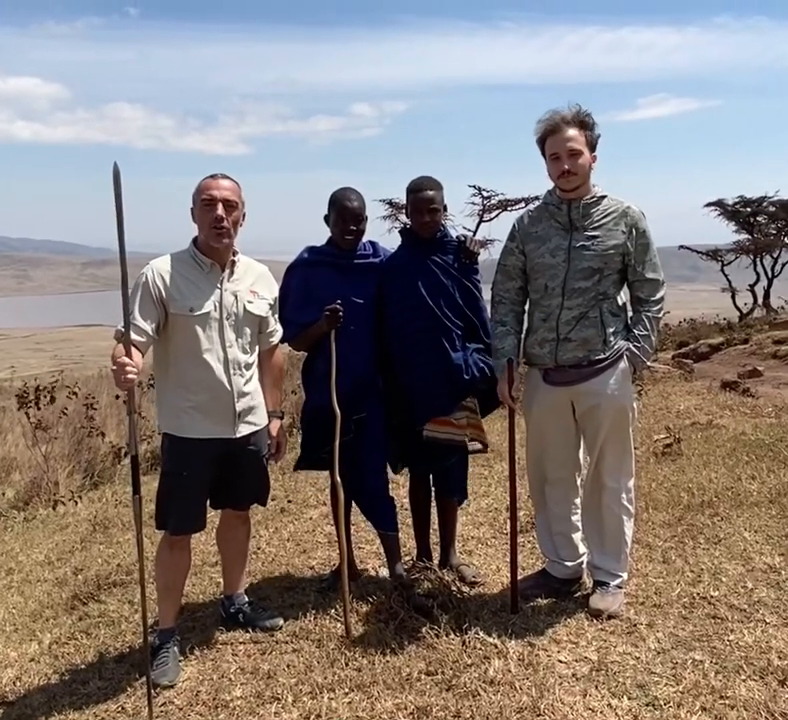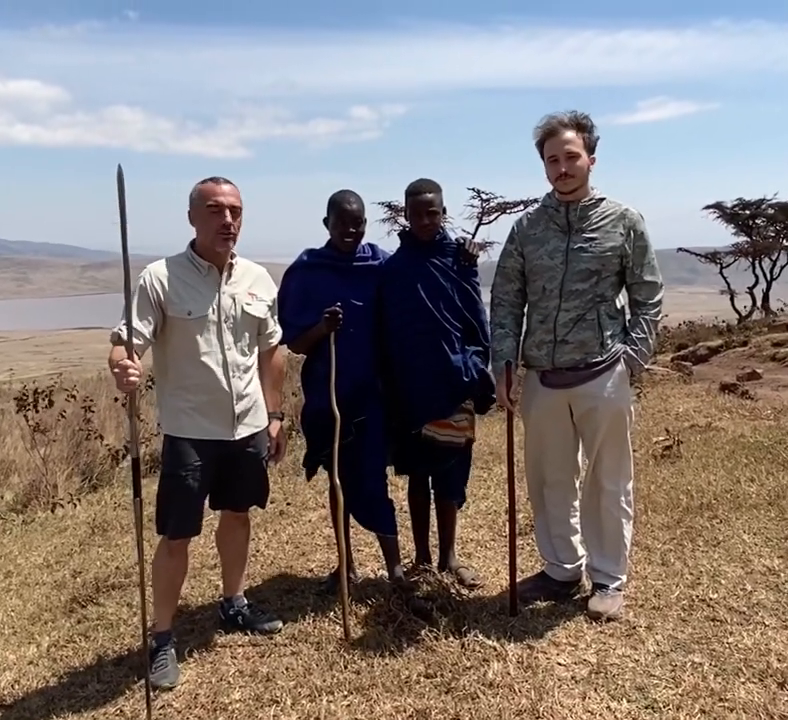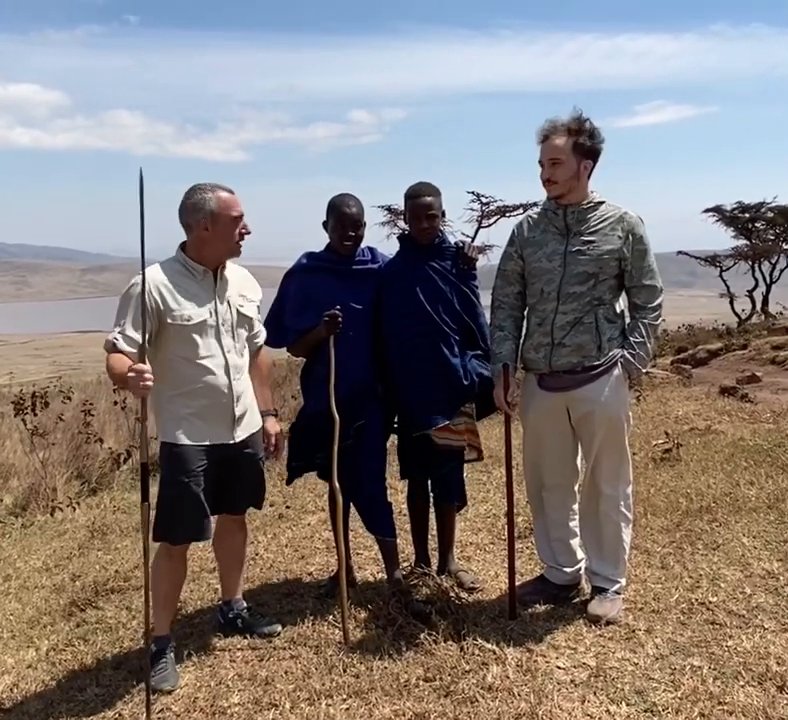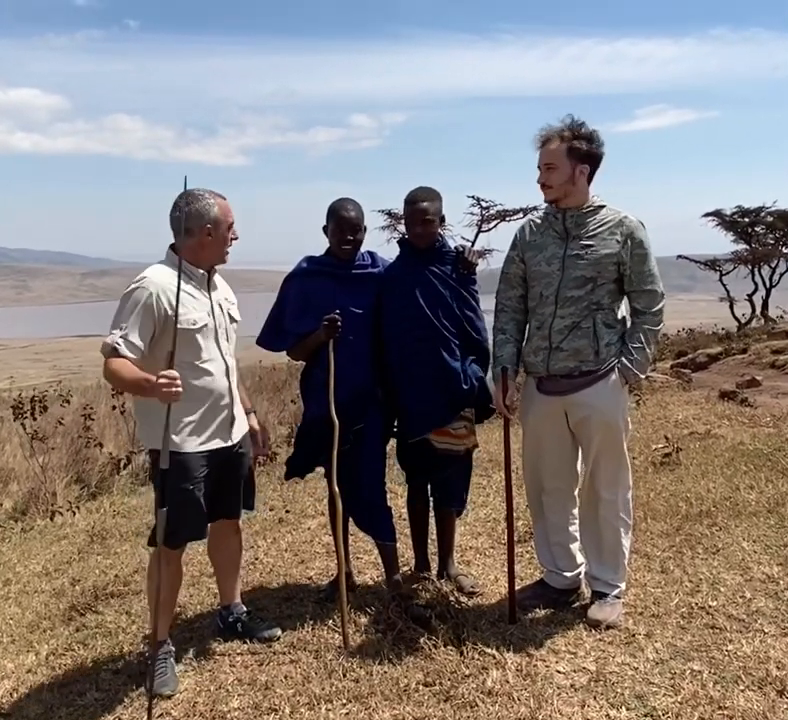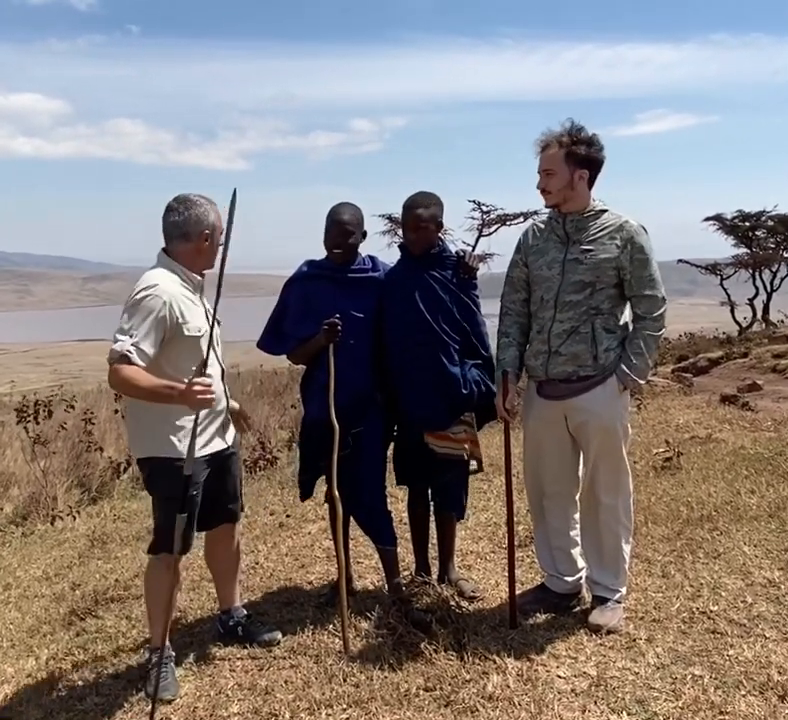
dt=0.2s
person 1, frame 1
left shoulder: (625, 218)
right shoulder: (528, 225)
left elbow: (650, 295)
right elbow: (506, 298)
left wrist: (635, 356)
right wrist: (504, 364)
left hip: (605, 373)
right hip: (543, 375)
left knee: (610, 480)
right knee: (550, 479)
left ankle: (609, 576)
right ankle: (563, 568)
person 1, frame 2
left shoulder: (623, 221)
right shoulder: (526, 227)
left elbow: (648, 297)
right elbow: (505, 300)
left wrist: (633, 358)
right wrist: (503, 366)
left hip: (603, 375)
right hip: (542, 378)
left knee: (608, 482)
right knee: (549, 482)
left ankle: (608, 578)
right ankle: (562, 570)
person 1, frame 3
left shoulder: (622, 225)
right shoulder: (527, 230)
left elbow: (648, 302)
right elbow: (506, 303)
left wrist: (631, 364)
right wrist: (502, 369)
left hip: (600, 380)
right hip: (540, 381)
left knee: (607, 486)
right knee: (547, 485)
left ankle: (608, 582)
right ankle: (561, 573)
person 1, frame 4
left shoulder: (622, 229)
right shoulder: (530, 233)
left elbow: (649, 307)
right elbow: (509, 307)
left wrist: (629, 369)
right wrist: (503, 372)
left hip: (599, 384)
right hip: (540, 385)
left knee: (606, 490)
right knee: (547, 489)
left ankle: (607, 586)
right ankle: (561, 577)
person 1, frame 5
left shoulder: (624, 235)
right shoulder: (533, 237)
left elbow: (651, 313)
right elbow: (513, 311)
left wrist: (629, 375)
right wrist: (507, 375)
left hip: (599, 389)
right hip: (542, 390)
left knee: (606, 494)
right knee: (549, 493)
left ankle: (608, 591)
right ankle: (561, 582)
person 2, frame 1
left shoulder: (260, 277)
right shoulder: (161, 275)
right elbow: (131, 340)
left wrist: (274, 414)
right wrist: (124, 365)
left hip: (247, 425)
right hip: (189, 429)
left knee: (237, 512)
right knee: (178, 532)
left ankle: (234, 602)
right ankle: (166, 635)
person 2, frame 2
left shoulder: (258, 278)
right shoulder: (159, 278)
left elbow: (270, 351)
right elbow: (126, 343)
left wrist: (274, 415)
right wrist: (123, 367)
left hip: (247, 427)
right hip: (189, 432)
left knee: (237, 515)
right knee: (176, 535)
left ankle: (234, 604)
right ankle: (162, 638)
person 2, frame 3
left shoulder: (243, 281)
right shoulder: (154, 284)
right elbow: (117, 351)
left wrist: (268, 413)
right wrist: (128, 375)
left hip: (242, 430)
right hip: (187, 437)
left knee: (234, 518)
right knee: (176, 540)
left ankle: (232, 608)
right ankle: (160, 642)
person 2, frame 4
left shoulder: (219, 285)
right shoulder: (153, 287)
right elbow: (115, 361)
left wrist: (248, 412)
right wrist: (146, 383)
left hip: (230, 432)
right hip: (182, 442)
left knee: (227, 522)
right knee: (171, 543)
left ankle: (232, 612)
right ankle: (161, 646)
person 2, frame 5
left shoulder: (194, 287)
right shoulder: (158, 292)
right elbow: (120, 371)
left wrist: (225, 404)
right wrist: (176, 393)
left hip: (216, 437)
right hip: (173, 448)
left knee: (225, 527)
right knee: (169, 548)
left ankle: (232, 616)
right ankle: (160, 651)
person 3, frame 1
left shoulder: (459, 256)
right shoulder: (395, 265)
left elbow: (477, 315)
right elbow: (389, 329)
left wrist: (478, 367)
right wrist: (392, 386)
left hip: (455, 382)
right hip: (414, 387)
left knee: (450, 471)
right knee: (420, 471)
left ankle: (449, 553)
right ankle: (423, 554)
person 3, frame 2
left shoulder: (458, 259)
right shoulder: (394, 266)
left elbow: (476, 318)
right elbow: (387, 332)
left wrist: (476, 369)
right wrist: (391, 388)
left hip: (453, 383)
right hip: (412, 388)
left knee: (450, 474)
right knee: (418, 473)
left ankle: (448, 555)
right ankle: (422, 557)
person 3, frame 3
left shoulder: (457, 262)
right shoulder: (394, 270)
left elbow: (475, 321)
right elbow: (387, 333)
left wrist: (476, 373)
right wrist: (390, 390)
left hip: (453, 388)
right hip: (413, 391)
left knee: (449, 477)
right knee: (418, 477)
left ankle: (447, 559)
right ankle: (421, 560)
person 3, frame 4
left shoulder: (456, 267)
right shoulder: (394, 274)
left elbow: (474, 327)
right elbow: (387, 337)
left wrist: (475, 378)
right wrist: (389, 392)
left hip: (452, 392)
right hip: (413, 395)
left knee: (450, 481)
right knee: (418, 481)
left ankle: (447, 563)
right ankle: (421, 564)
person 3, frame 5
left shoulder: (456, 272)
right shoulder: (394, 278)
left elbow: (474, 332)
right elbow: (388, 342)
left wrist: (476, 385)
right wrist: (390, 397)
left hip: (452, 397)
right hip: (413, 400)
left knee: (449, 486)
right knee: (417, 485)
left ankle: (448, 567)
right ankle: (421, 569)
person 4, frame 1
left shoulder: (383, 262)
right shoulder: (306, 268)
right elbow: (295, 341)
right wrist: (321, 326)
left hip: (373, 389)
right hip: (327, 390)
left knee: (371, 478)
right knee: (340, 477)
left ankle: (395, 563)
right ankle: (346, 560)
person 4, frame 2
left shoulder: (382, 265)
right shoulder: (305, 271)
right elbow: (295, 343)
right wrist: (320, 328)
left hip: (371, 391)
right hip: (326, 392)
left knee: (371, 479)
right knee: (339, 478)
left ankle: (395, 566)
right ankle: (346, 564)
person 4, frame 3
left shoulder: (381, 268)
right shoulder: (305, 273)
right elbow: (294, 347)
right wrist: (320, 331)
left hip: (371, 395)
right hip: (325, 396)
left knee: (370, 484)
right knee: (338, 482)
left ankle: (394, 569)
right ankle: (345, 567)
person 4, frame 4
left shoulder: (380, 273)
right shoulder: (304, 278)
right elbow: (294, 351)
right wrist: (319, 335)
left hip: (370, 400)
right hip: (325, 401)
left knee: (369, 487)
right knee: (338, 486)
left ankle: (393, 574)
right ankle: (345, 572)
person 4, frame 5
left shoulder: (381, 277)
right shoulder: (304, 281)
right elbow: (295, 355)
right wrist: (320, 339)
left hip: (370, 404)
right hip: (325, 405)
left knee: (369, 492)
right knee: (338, 491)
left ankle: (394, 578)
right ankle: (345, 575)
